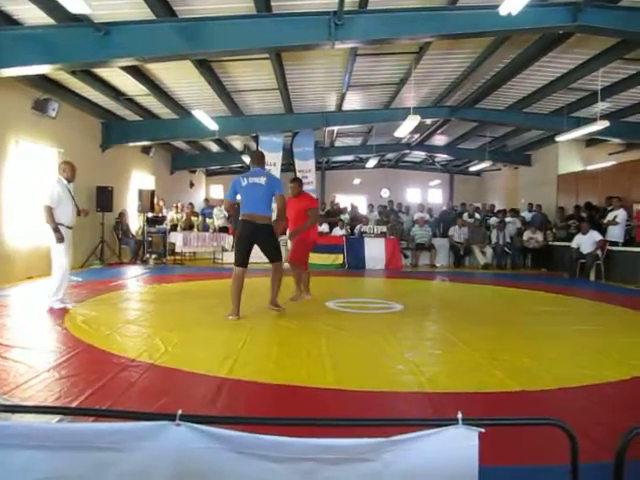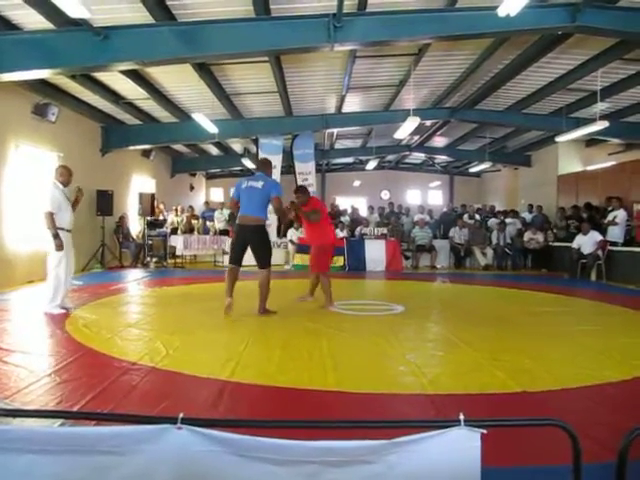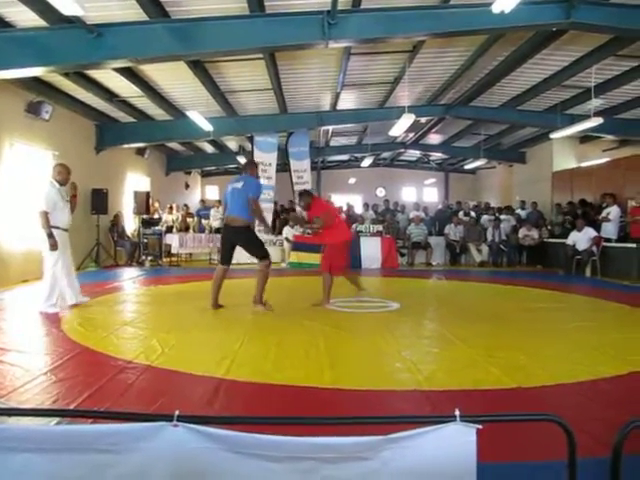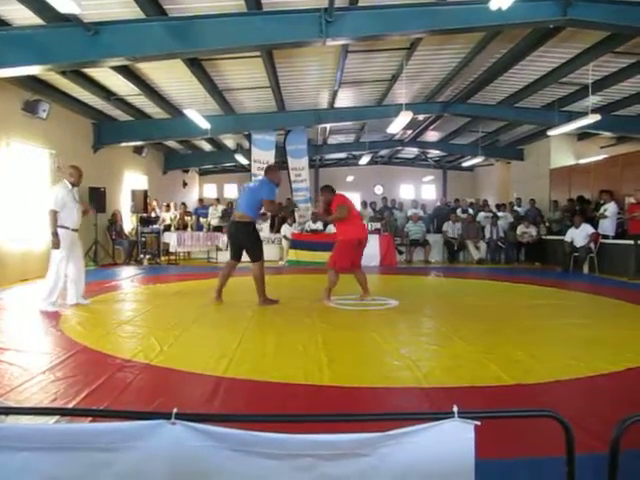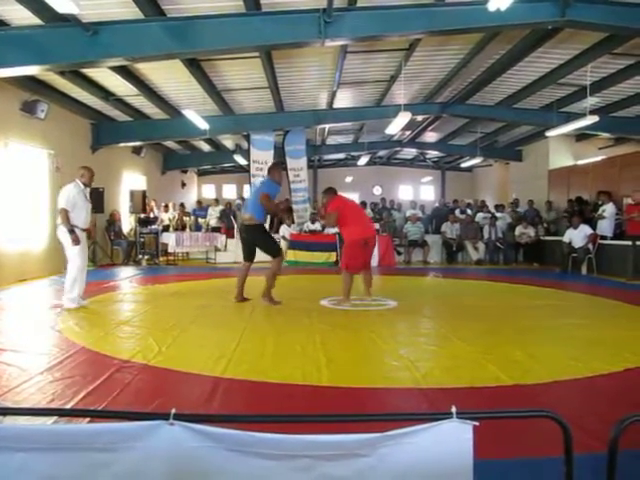
dt=0.4s
person 1, frame 1
left shoulder: (238, 180)
right shoulder: (273, 180)
left elbow: (227, 206)
right elbow: (281, 204)
right wrist: (279, 221)
left hip: (246, 225)
right hip: (265, 227)
left knee: (239, 269)
right knee: (277, 262)
left ankle: (235, 311)
right ankle: (273, 300)
person 1, frame 2
left shoulder: (242, 182)
right shoulder: (272, 184)
left elbow: (232, 205)
right elbow: (277, 205)
right wrist: (282, 214)
left hip: (241, 227)
right hip: (258, 229)
left knee: (233, 265)
right knee: (264, 270)
left ankle: (229, 296)
right ankle: (262, 308)
person 1, frame 3
left shoulder: (231, 184)
right shoulder: (254, 183)
right elbow: (254, 206)
right wrist: (265, 224)
left hip: (227, 228)
right hip: (243, 229)
left knee: (223, 265)
right knee: (265, 260)
left ankle: (214, 302)
right ankle: (258, 299)
person 1, frame 4
left shoulder: (253, 184)
right shoulder: (269, 186)
right elbow: (269, 207)
left hip: (233, 224)
right hip: (246, 226)
left knee: (233, 260)
right knee: (257, 262)
left ankle: (218, 291)
right ankle: (262, 298)
person 1, frame 5
left shoulder: (261, 185)
right shoulder: (272, 185)
right elbow: (263, 201)
left wrist: (275, 209)
right wrist: (277, 210)
left hip: (244, 227)
right hip: (256, 228)
left knee: (247, 262)
right knee: (278, 257)
left ankle: (239, 295)
right ankle: (267, 293)
person 2, frame 1
left shoulder: (69, 187)
right shoulder: (56, 186)
right elbow: (47, 209)
left wrist: (80, 212)
right wrist: (56, 231)
left hip: (67, 230)
right hip: (58, 230)
left knee: (63, 265)
right knee: (62, 265)
left ankle: (58, 298)
right ankle: (54, 300)
person 2, frame 2
left shoulder: (62, 191)
right shoulder: (53, 191)
left elbow: (68, 211)
right elbow: (48, 215)
left wrist: (77, 199)
right wrist: (56, 237)
left hip: (65, 234)
right hip: (58, 235)
left knee: (67, 269)
right knee: (56, 271)
left ankle: (60, 302)
right ankle: (52, 305)
person 2, frame 3
left shoulder: (61, 190)
right shoulder: (49, 190)
left elbow: (70, 210)
right elbow: (43, 214)
left wrist: (73, 195)
right wrist: (50, 237)
left hip: (62, 233)
right hip: (53, 233)
left knee: (67, 267)
right knee: (53, 269)
left ankle: (73, 297)
right ankle: (48, 305)
person 2, frame 4
left shoulder: (73, 191)
right shoulder: (60, 190)
right elbow: (52, 213)
left wrist: (85, 211)
right wrist: (54, 235)
left hip: (73, 233)
right hip: (62, 233)
left knee: (77, 266)
right knee: (57, 268)
left ankle: (75, 297)
right ankle: (48, 303)
person 2, frame 5
left shoulder: (85, 192)
right shoulder: (70, 190)
right elbow: (63, 212)
left wrist: (88, 230)
right wrist: (71, 232)
left hip: (80, 232)
right hip: (69, 231)
left knee: (81, 265)
right knee: (76, 263)
left ankle: (74, 297)
right ankle: (70, 298)
person 3, frame 1
left shoulder: (309, 200)
right shoulder: (289, 200)
left elbow: (314, 219)
right elbow: (288, 218)
left wrist: (298, 231)
left hip: (305, 237)
right hip: (295, 237)
left knee: (294, 262)
right knee: (302, 265)
left ankle: (299, 291)
right ankle: (306, 292)
person 3, frame 2
left shoulder: (315, 204)
right shoulder: (303, 206)
left elbow: (314, 219)
right elbow: (301, 221)
left wrist: (299, 211)
left hip: (324, 242)
right hip: (316, 241)
left knee: (321, 270)
right knee: (315, 268)
left ankle: (328, 301)
right ankle: (310, 294)
person 3, frame 3
left shoulder: (317, 206)
right shoulder: (318, 204)
left elbow: (322, 224)
left hip: (336, 240)
right hip: (343, 237)
left knee: (326, 269)
right knee: (342, 267)
left ankle: (325, 300)
right ankle: (360, 289)
person 3, frame 4
left shoulder: (338, 199)
right shoulder: (341, 200)
left elbow: (343, 214)
right elbow: (337, 218)
left wrist: (327, 219)
right wrist: (324, 213)
left hip: (349, 238)
right hip: (360, 236)
left knee: (333, 266)
right knee: (355, 267)
left ankle: (327, 296)
right ankle: (366, 293)
person 3, frame 5
left shoulder: (334, 202)
right shoulder: (346, 201)
left elbow: (331, 222)
right wrist: (326, 215)
left hip: (355, 237)
right hip: (369, 234)
left knee: (347, 268)
right knee: (365, 265)
left ankle: (345, 299)
right ankle: (368, 292)
